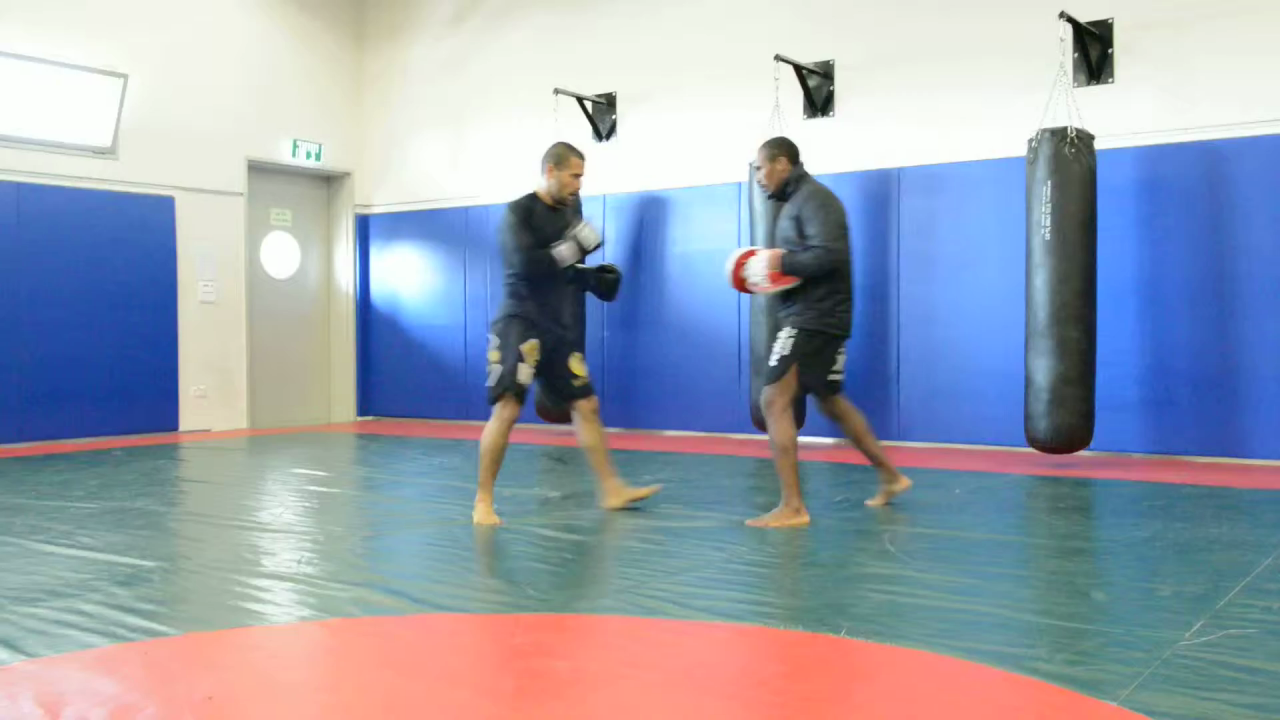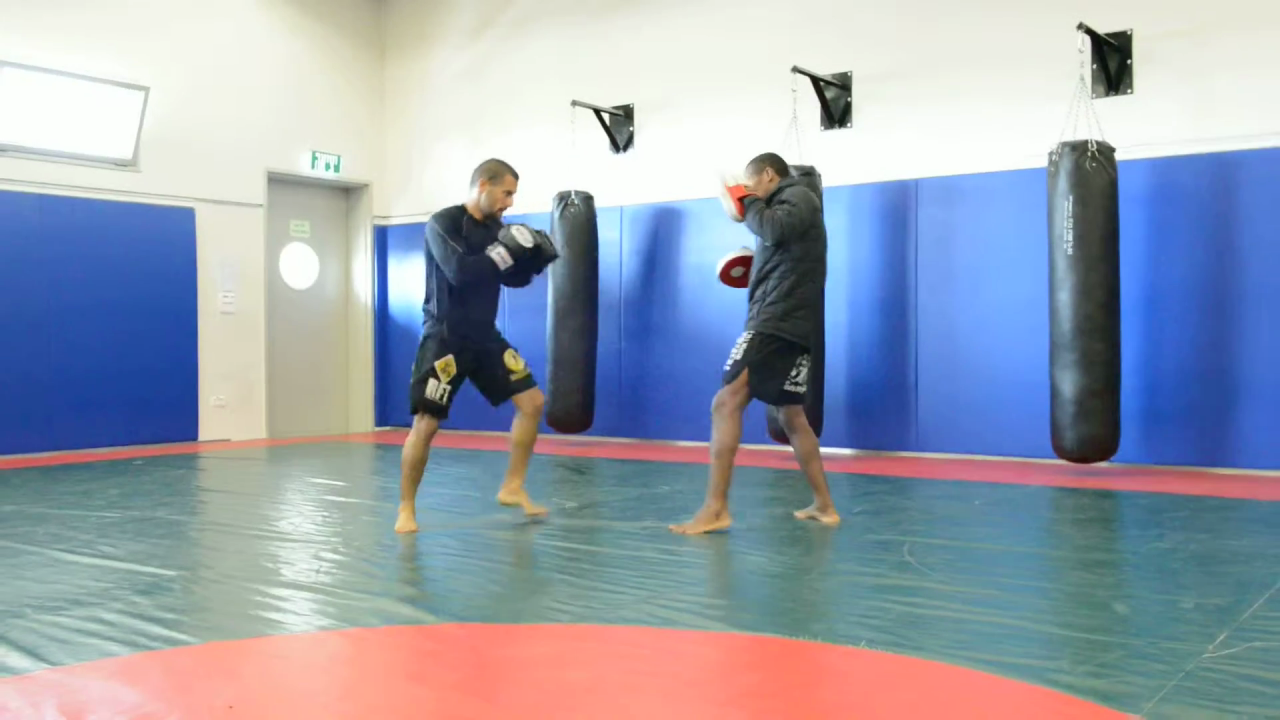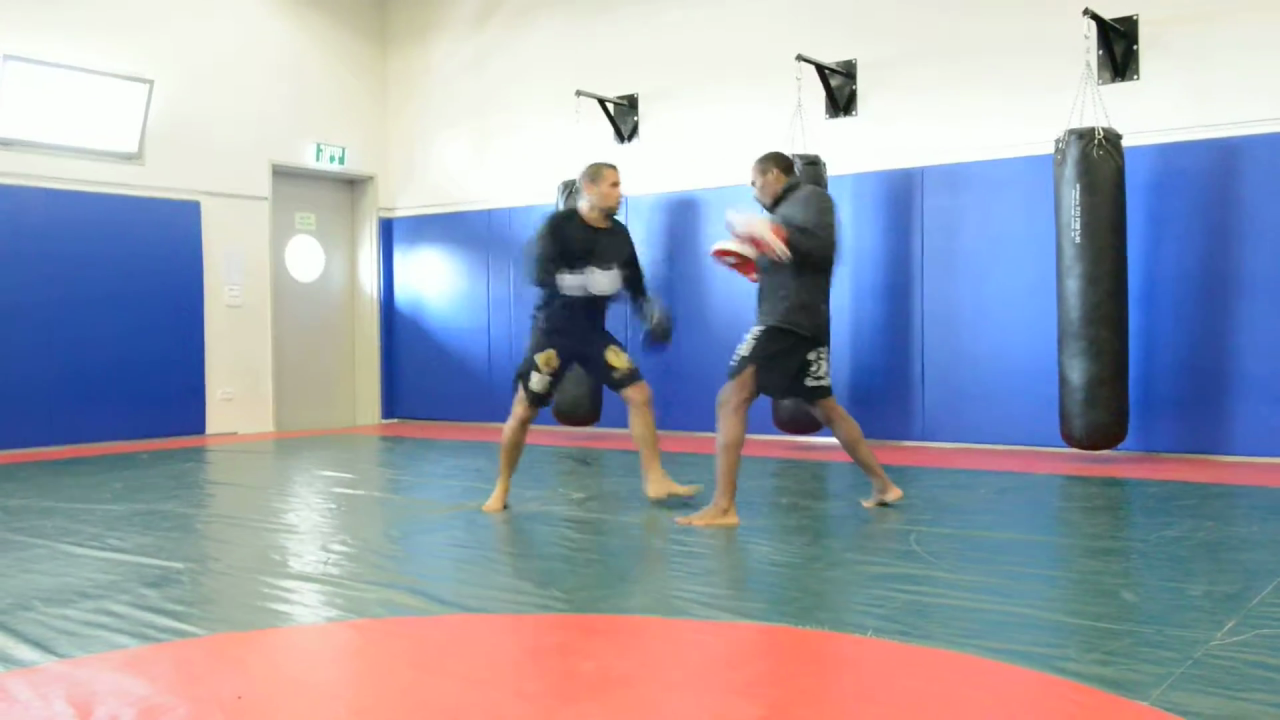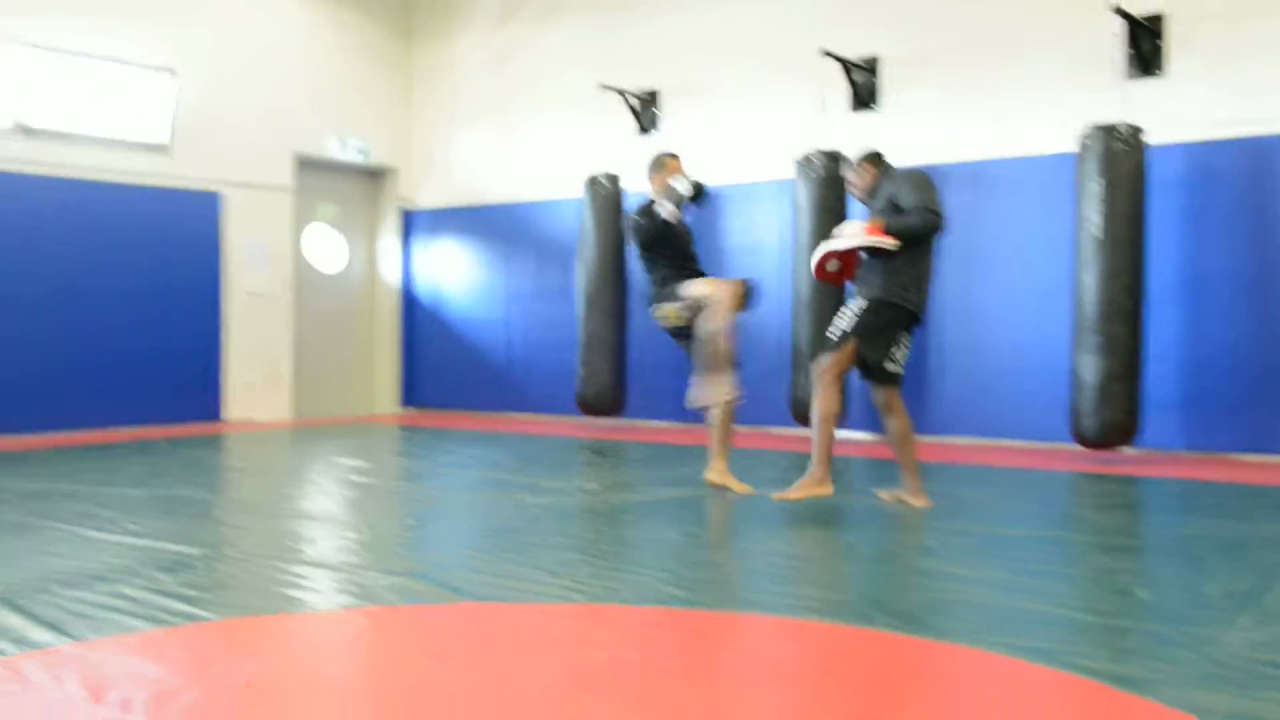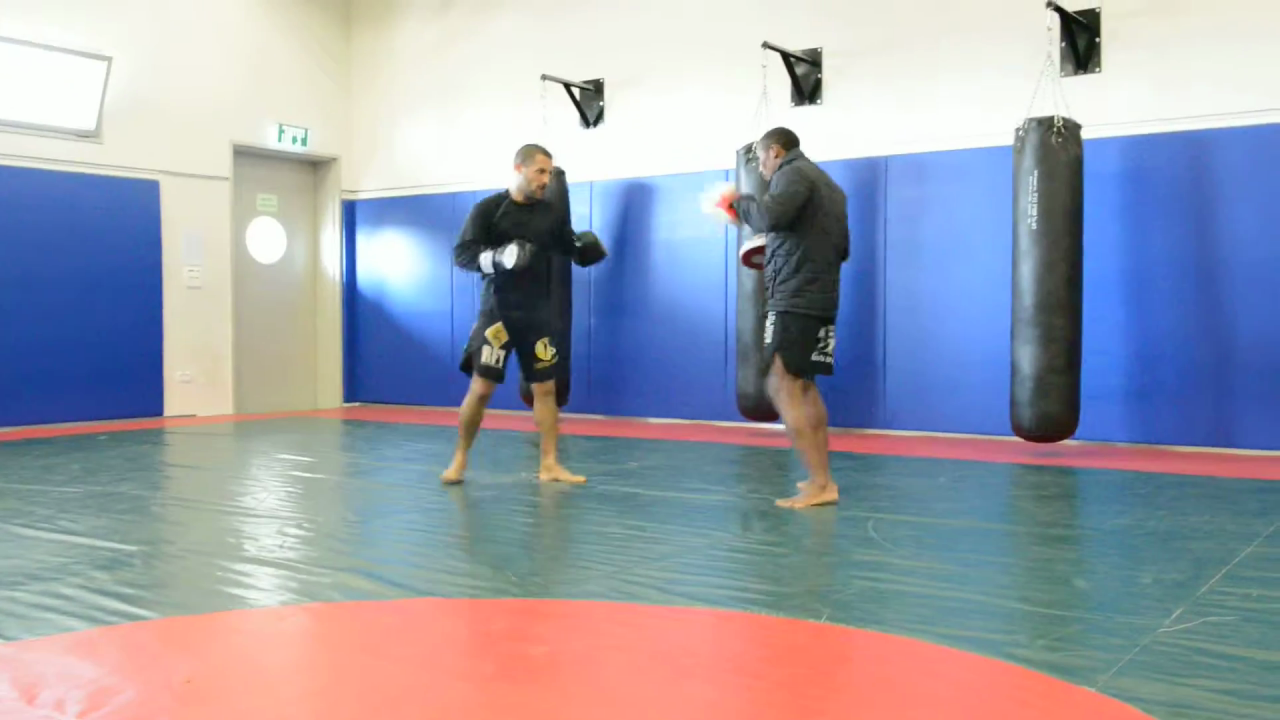
dt=0.7s
person 1, frame 1
left shoulder: (814, 198)
right shoulder: (796, 200)
left elbow: (829, 257)
left wrist: (783, 261)
right wrist: (776, 265)
left hip: (813, 318)
right hip: (811, 316)
left knee: (774, 400)
right knee: (830, 401)
left ankle: (793, 506)
right ankle: (890, 476)
person 1, frame 2
left shoulder: (799, 197)
right shoulder: (790, 204)
left elbow: (775, 231)
left wrist: (748, 205)
right wrist: (755, 272)
left hip: (776, 323)
right hip: (793, 326)
left knee: (726, 403)
right knee: (791, 415)
left ankle: (715, 510)
right ankle: (824, 505)
person 1, frame 3
left shoulder: (810, 197)
right shoulder: (786, 209)
left elbow: (821, 249)
left wrist: (772, 235)
right wrist: (755, 262)
left hip: (785, 321)
right hip: (804, 323)
left knee: (732, 399)
right knee: (825, 408)
left ankle: (723, 505)
right ankle: (883, 484)
person 1, frame 4
left shoulder: (909, 180)
right shoulder: (883, 202)
left elbow: (930, 219)
left wrist: (879, 227)
right wrist: (851, 268)
left hip: (884, 299)
right hip: (891, 301)
left knee: (827, 370)
right knee: (886, 396)
left ankle: (819, 474)
right ankle: (912, 487)
person 1, frame 5
left shoulder: (794, 174)
right shoulder: (828, 185)
left elbow: (770, 217)
right elbow: (841, 250)
left wrist: (741, 201)
left hip: (796, 300)
right hip: (820, 300)
left knee: (781, 387)
right knee: (802, 385)
left ankle: (819, 482)
right ankle: (822, 476)
person 2, frame 1
left shoulder: (568, 211)
right shoulder: (520, 212)
right elbow: (524, 265)
right wrist: (573, 247)
left hip: (555, 326)
right hip: (521, 324)
left knee: (587, 406)
right knee: (507, 410)
left ankle: (612, 490)
right ankle: (483, 501)
person 2, frame 2
left shoulder: (495, 227)
right shoulder: (443, 223)
left elbow: (515, 278)
right elbow: (460, 272)
left wrist: (537, 256)
right wrist: (505, 249)
left hip: (486, 337)
right hip: (445, 338)
left knee: (532, 402)
right knee: (426, 425)
left ankle: (513, 488)
right ankle: (406, 509)
person 2, frame 3
left shoulder: (618, 232)
right shoulder: (559, 224)
left elbow: (634, 281)
right elbow: (541, 275)
left wrist: (653, 312)
right wrist: (587, 280)
left hip: (592, 332)
right hip: (555, 331)
left knee: (640, 396)
right knee: (522, 414)
left ankle: (657, 481)
right ankle: (501, 488)
person 2, frame 4
left shoulder: (678, 221)
right shoulder: (645, 213)
right elbow: (648, 235)
right wrist: (675, 199)
left hip: (692, 306)
right hip: (676, 302)
right knee: (724, 292)
left ankle: (719, 469)
right ankle: (710, 378)
person 2, frame 5
left shoulder: (549, 211)
right shoulder: (488, 209)
left elbow: (567, 246)
right elbow: (462, 254)
right wrist: (498, 259)
left hip: (537, 314)
right hip: (498, 312)
left knee: (545, 387)
right knee: (481, 389)
left ankle: (550, 465)
right ankle: (458, 461)
